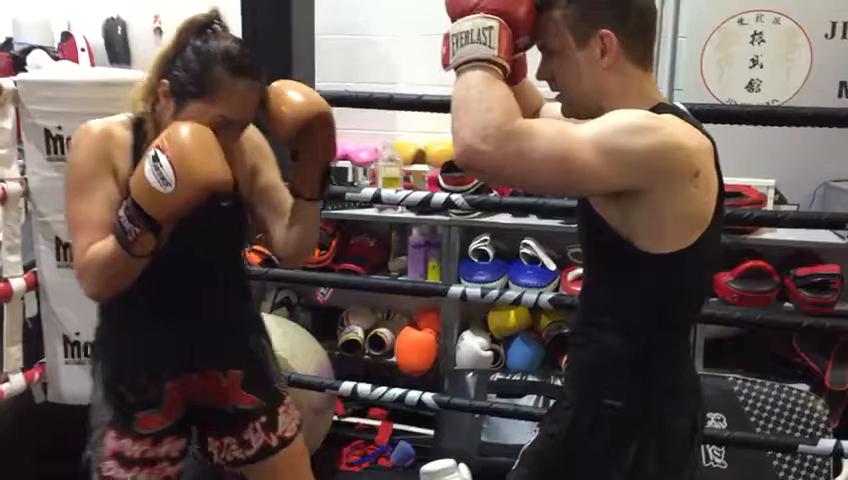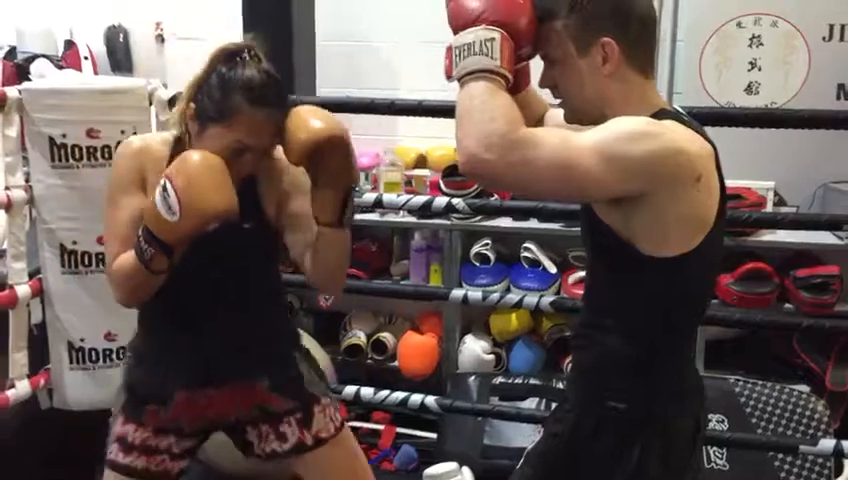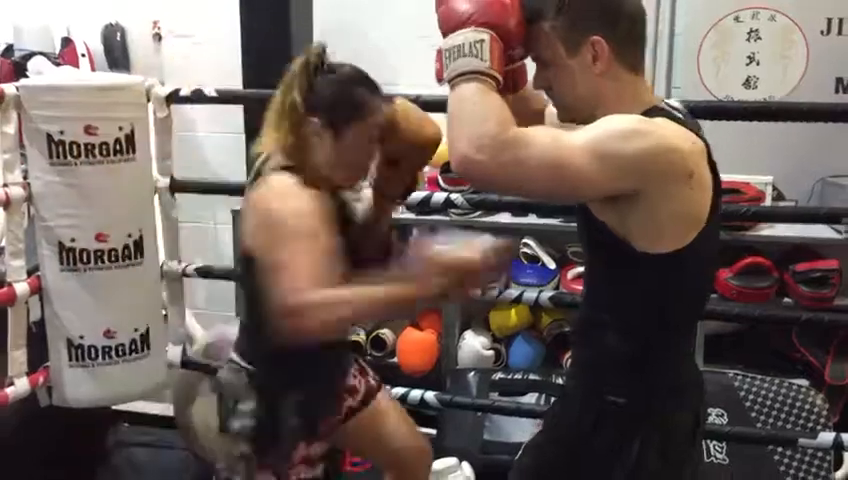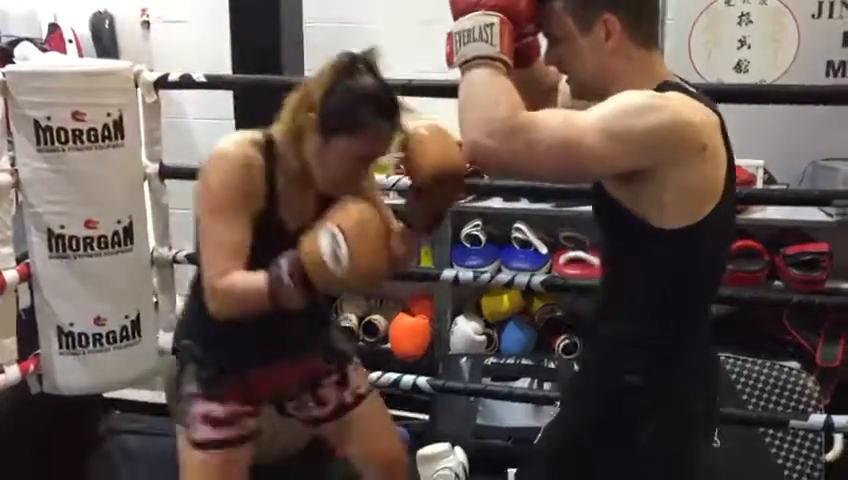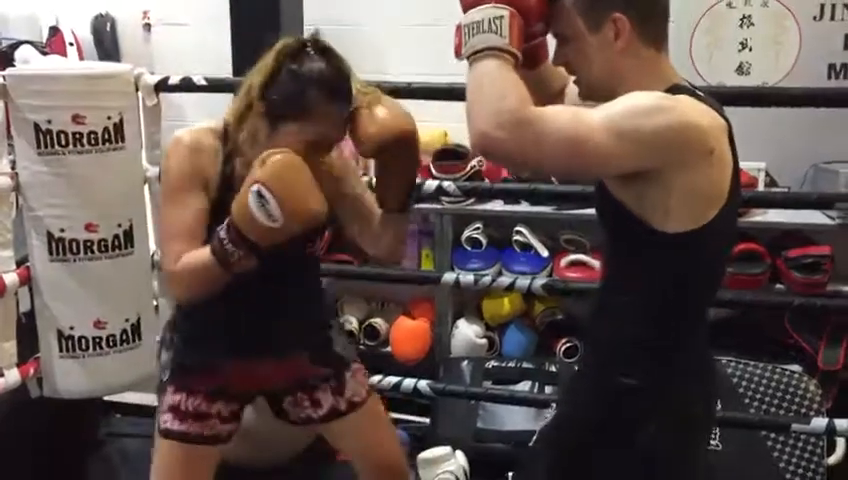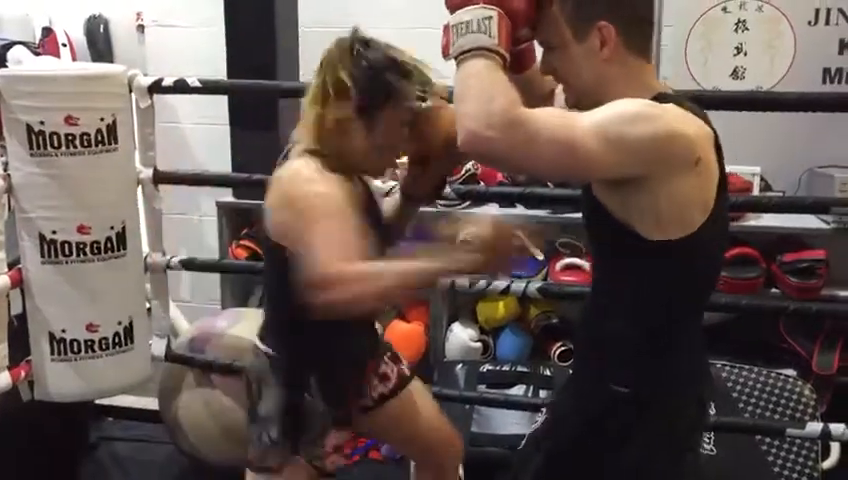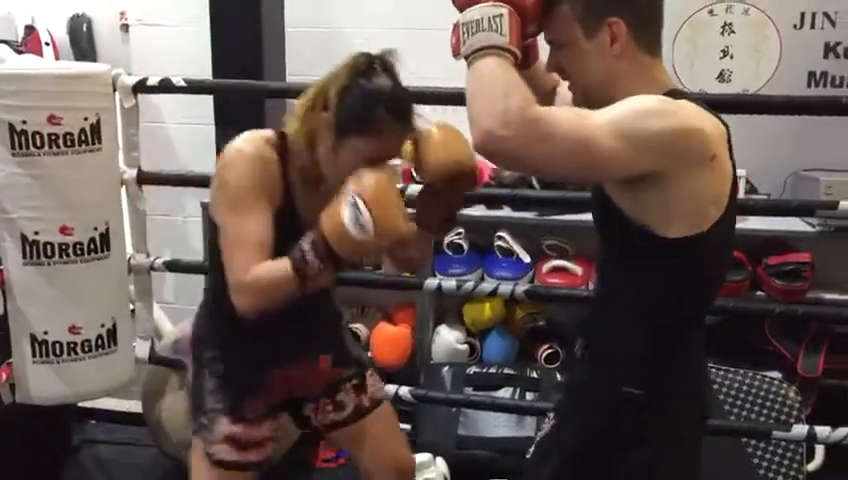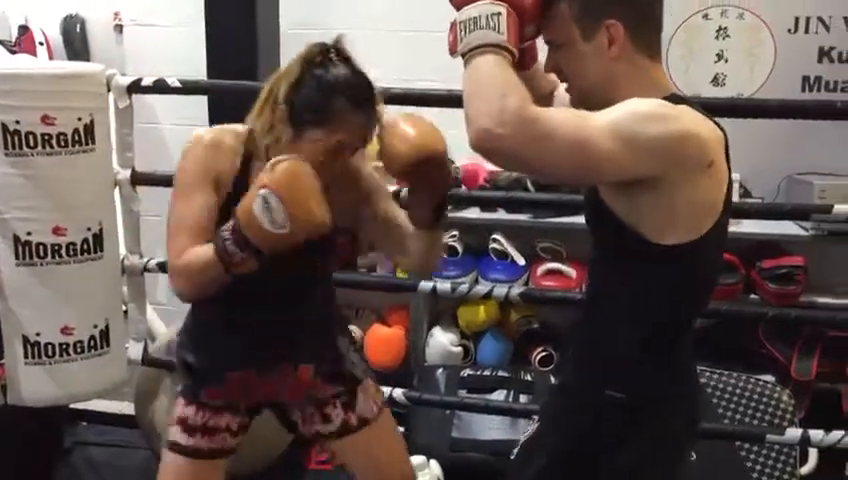
dt=0.3s
person 1, frame 1
left shoulder: (657, 143)
right shoulder: (642, 130)
left elbow: (482, 146)
right elbow: (528, 123)
left wrist: (478, 46)
right wrist: (505, 56)
left hip: (627, 417)
right hip: (636, 397)
person 1, frame 2
left shoulder: (660, 149)
right shoulder: (648, 135)
left elbow: (487, 154)
right elbow: (535, 128)
left wrist: (481, 50)
right wrist: (509, 66)
left hip: (629, 422)
right hip: (640, 401)
person 1, frame 3
left shoulder: (651, 146)
right shoulder: (651, 129)
left elbow: (479, 155)
right elbow: (532, 124)
left wrist: (471, 53)
right wrist: (504, 65)
left hip: (630, 413)
right hip: (638, 395)
person 1, frame 4
left shoulder: (664, 120)
right shoulder: (663, 108)
left elbow: (491, 141)
right elbow: (542, 96)
left hip: (645, 393)
right hip: (647, 376)
person 1, frame 5
left shoulder: (672, 123)
right shoulder: (667, 109)
left elbow: (498, 132)
right elbow: (547, 108)
right wrist: (525, 41)
left hip: (643, 396)
right hip: (644, 379)
person 1, frame 6
left shoulder: (659, 133)
right shoulder: (654, 121)
left elbow: (488, 132)
right elbow: (538, 104)
right wrist: (513, 43)
left hip: (634, 402)
right hip: (633, 385)
person 1, frame 7
left shoulder: (674, 129)
right shoulder: (655, 118)
left elbow: (502, 132)
right elbow: (540, 112)
right wrist: (517, 45)
left hip: (639, 406)
right hip: (624, 385)
person 1, frame 8
left shoulder: (672, 134)
right shoulder: (654, 121)
left elbow: (499, 131)
right elbow: (539, 107)
right wrist: (516, 41)
left hip: (628, 410)
right hip: (612, 390)
person 2, frame 1
left shoulder: (244, 147)
right shoulder: (101, 143)
left elbow: (294, 250)
right elbow: (94, 279)
left wrist: (310, 168)
right wrist: (148, 214)
left hip: (234, 357)
right hip: (139, 370)
person 2, frame 2
left shoulder: (281, 172)
right shoulder: (141, 159)
left elbow: (327, 280)
right elbow: (125, 289)
left wrist: (331, 192)
right wrist: (165, 235)
left hip: (268, 369)
right hip: (167, 378)
person 2, frame 3
left shoulder: (315, 181)
right shoulder: (284, 198)
left elbow: (358, 254)
right elbow: (308, 315)
left wrist: (389, 189)
right wrist: (425, 280)
left hip: (327, 368)
right hip: (274, 391)
person 2, frame 4
left shoulder: (346, 170)
right shoulder: (235, 163)
left elbow: (398, 253)
right elbow: (220, 295)
right wrist: (303, 274)
left hip: (307, 343)
right hip: (221, 357)
person 2, frame 5
left shoulder: (326, 162)
right shoulder: (194, 151)
left elbow: (386, 250)
right elbow: (181, 282)
left wrist: (394, 182)
right wrist: (246, 236)
left hip: (304, 340)
right hip: (208, 352)
person 2, frame 6
left shoulder: (346, 169)
right shoulder: (308, 183)
left elbow: (379, 235)
right elbow: (336, 286)
left wrist: (421, 180)
right wrist: (452, 256)
left hip: (355, 350)
right hip: (295, 371)
person 2, frame 7
left shoulder: (350, 172)
right shoulder: (249, 160)
left elbow: (405, 256)
right elbow: (248, 292)
left wrist: (431, 216)
right wrist: (328, 249)
left hip: (316, 349)
right hip: (235, 359)
person 2, frame 8
left shoulder: (350, 171)
right shoulder: (213, 151)
left elbow: (420, 259)
right elbow: (186, 280)
left wrist: (428, 197)
right wrist: (247, 237)
left hip: (316, 352)
right hip: (221, 357)
